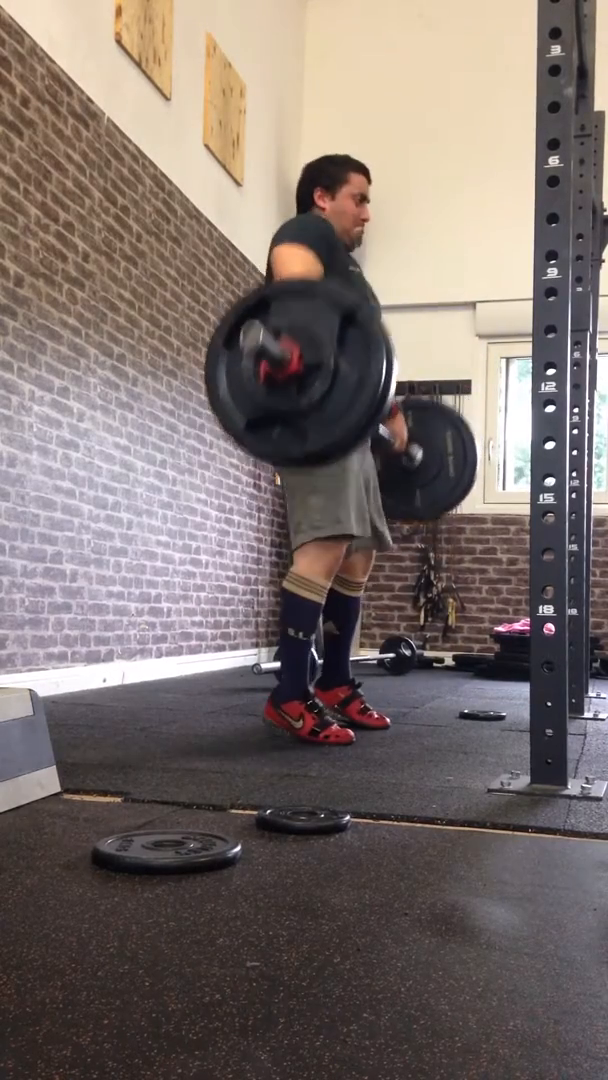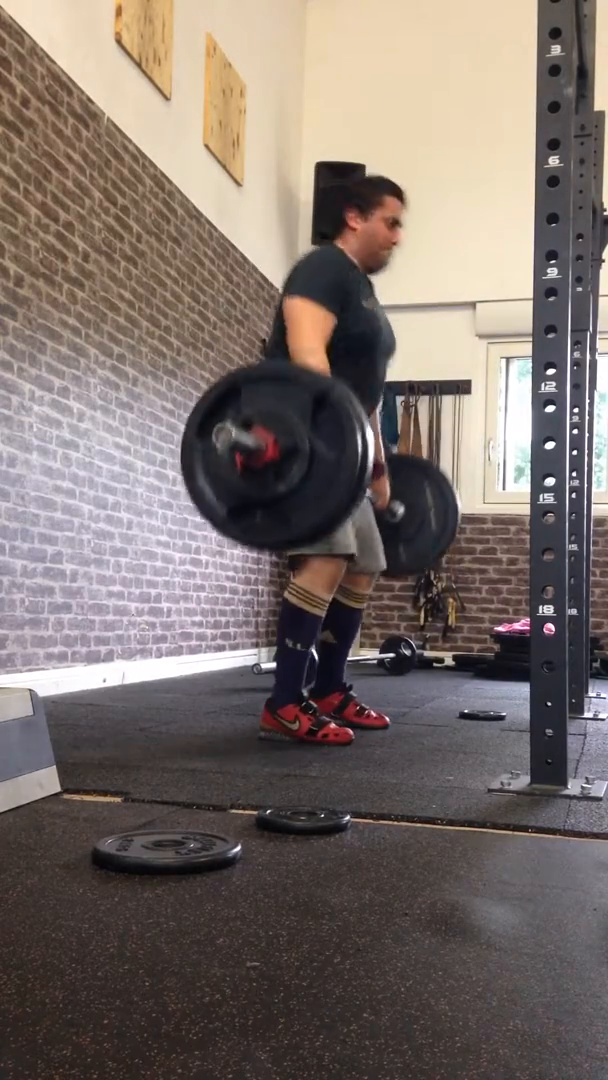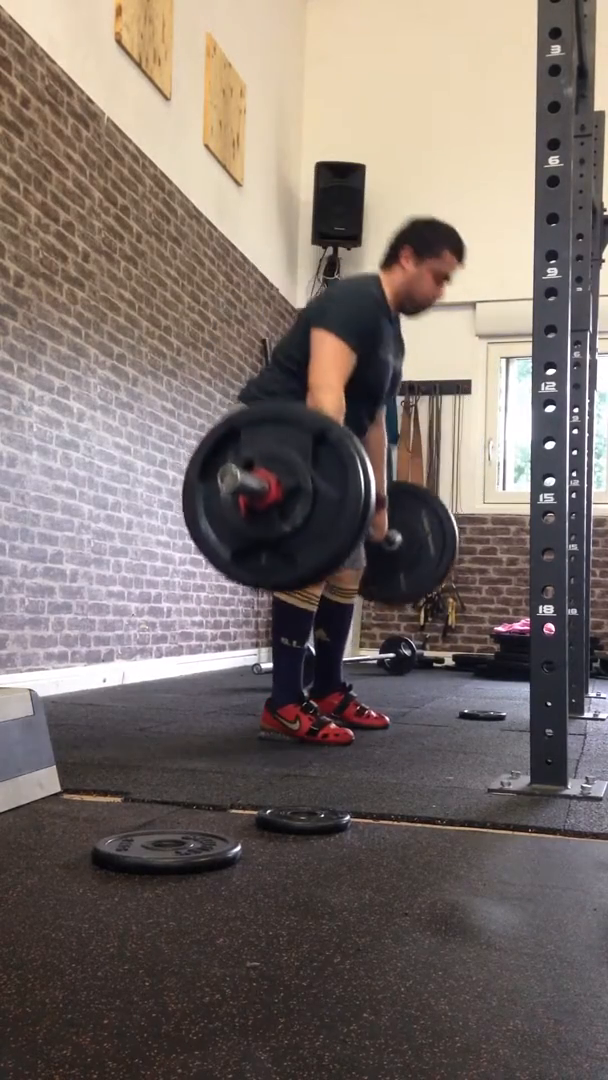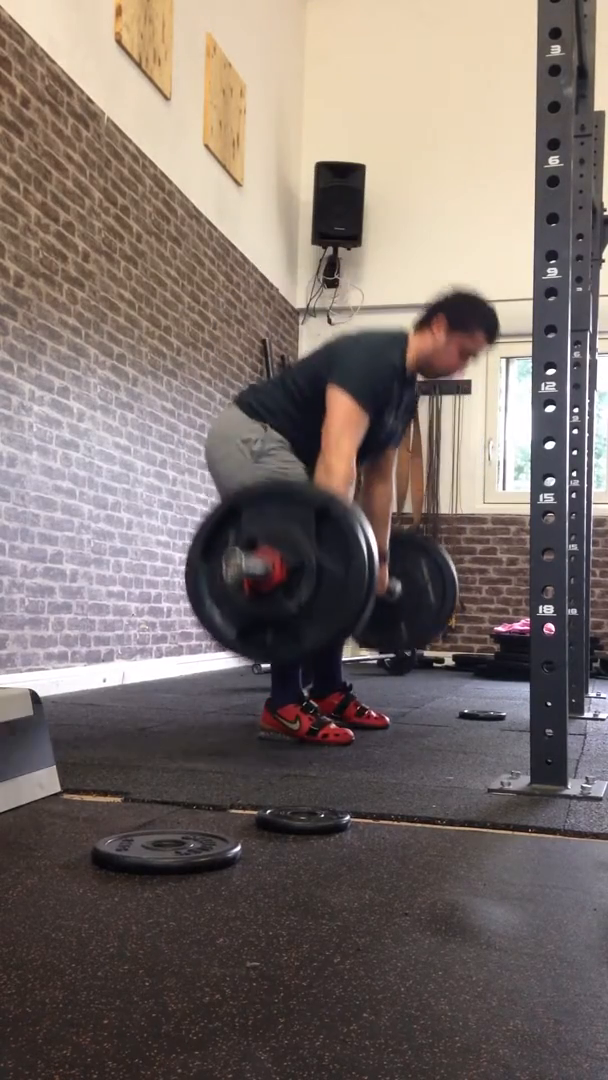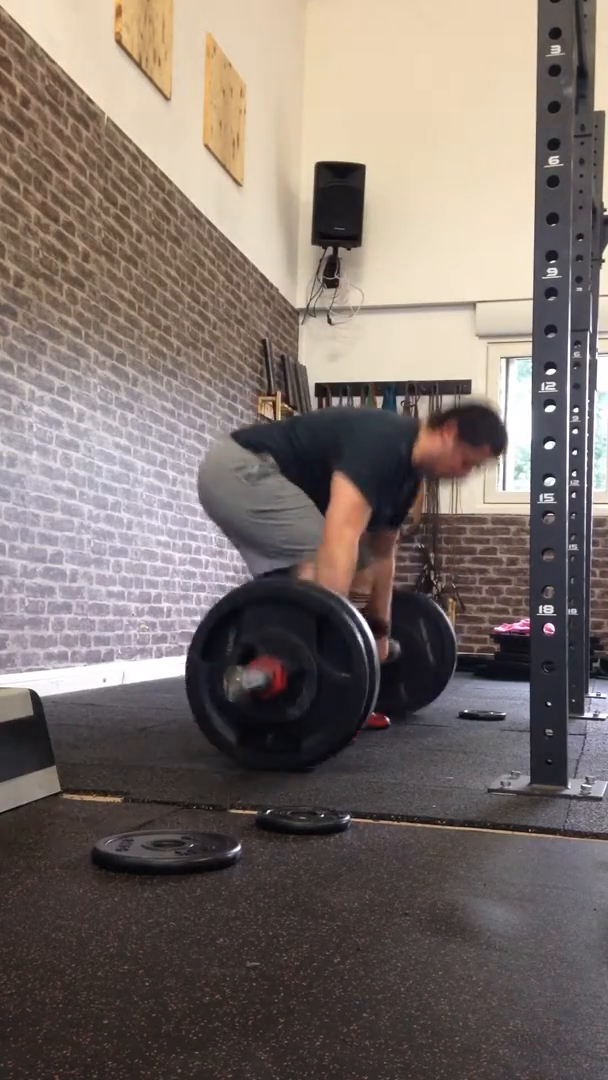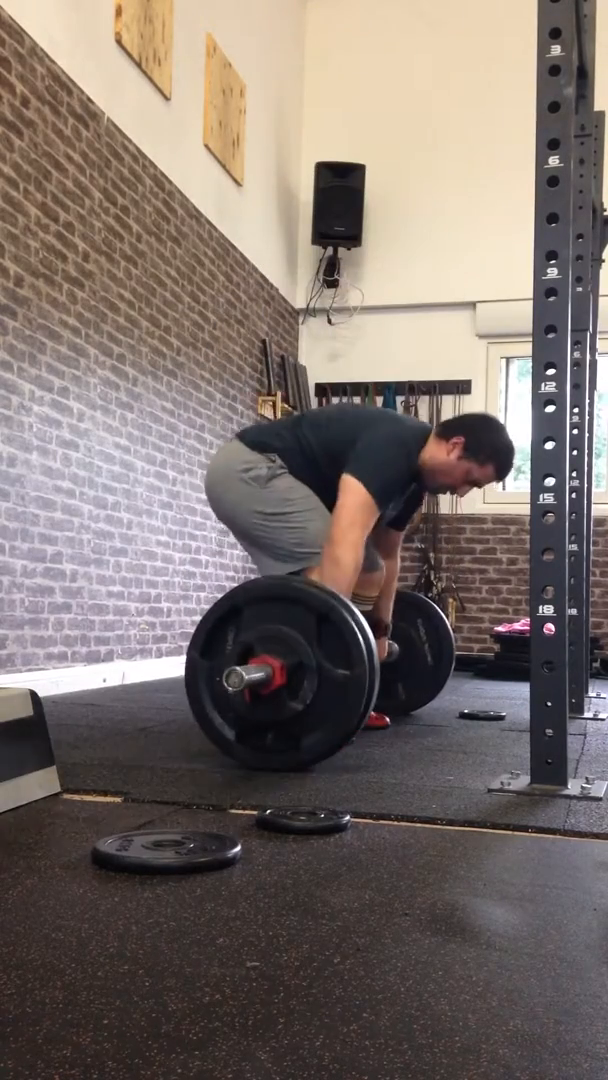
dt=0.2s
person 1, frame 1
left shoulder: (339, 257)
right shoulder: (307, 233)
right elbow: (291, 272)
left wrist: (390, 409)
left knee: (358, 551)
right knee: (327, 544)
left ankle: (335, 686)
right ankle: (288, 699)
person 1, frame 2
left shoulder: (362, 290)
right shoulder: (325, 269)
left elbow: (364, 391)
right elbow: (307, 350)
left wrist: (378, 470)
left knee: (361, 570)
right knee: (322, 557)
left ankle: (329, 694)
right ankle: (284, 704)
person 1, frame 3
left shoulder: (390, 329)
right shoulder: (356, 301)
left elbow: (371, 423)
right elbow: (325, 387)
left wrist: (378, 502)
left knee: (346, 565)
left ankle: (328, 692)
right ankle: (284, 706)
person 1, frame 4
left shoulder: (403, 388)
right shoulder: (376, 359)
left elbow: (379, 478)
right elbow: (338, 451)
left wrist: (380, 556)
left hip: (284, 449)
right hip: (248, 437)
left ankle: (328, 692)
right ankle: (285, 705)
person 1, frame 5
left shoulder: (406, 473)
right shoulder: (383, 447)
left elbow: (383, 555)
right elbow: (339, 541)
left wrist: (380, 629)
left hip: (262, 476)
right hip: (237, 467)
left knee: (362, 573)
right knee: (320, 564)
person 1, frame 6
left shoulder: (413, 475)
right shoulder: (393, 447)
left elbow: (386, 556)
right elbow: (345, 540)
left wrist: (380, 631)
left hip: (264, 473)
right hip: (246, 468)
left knee: (368, 572)
right knee: (331, 568)
